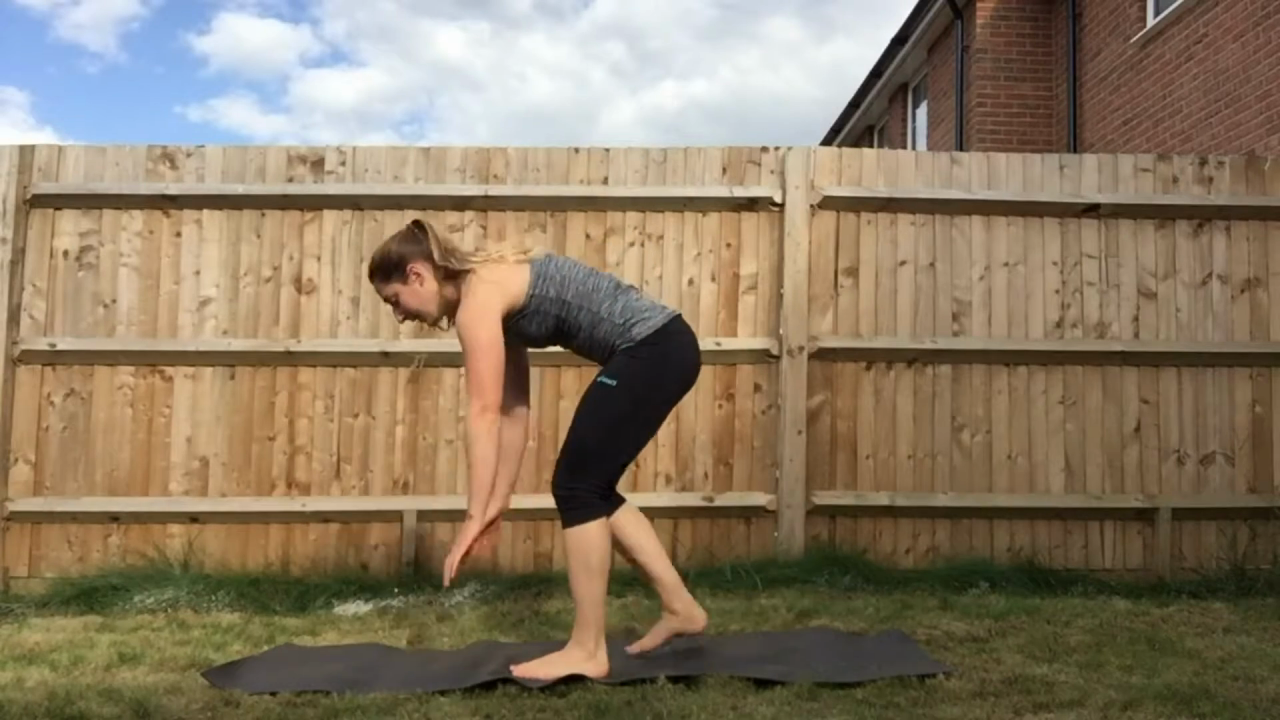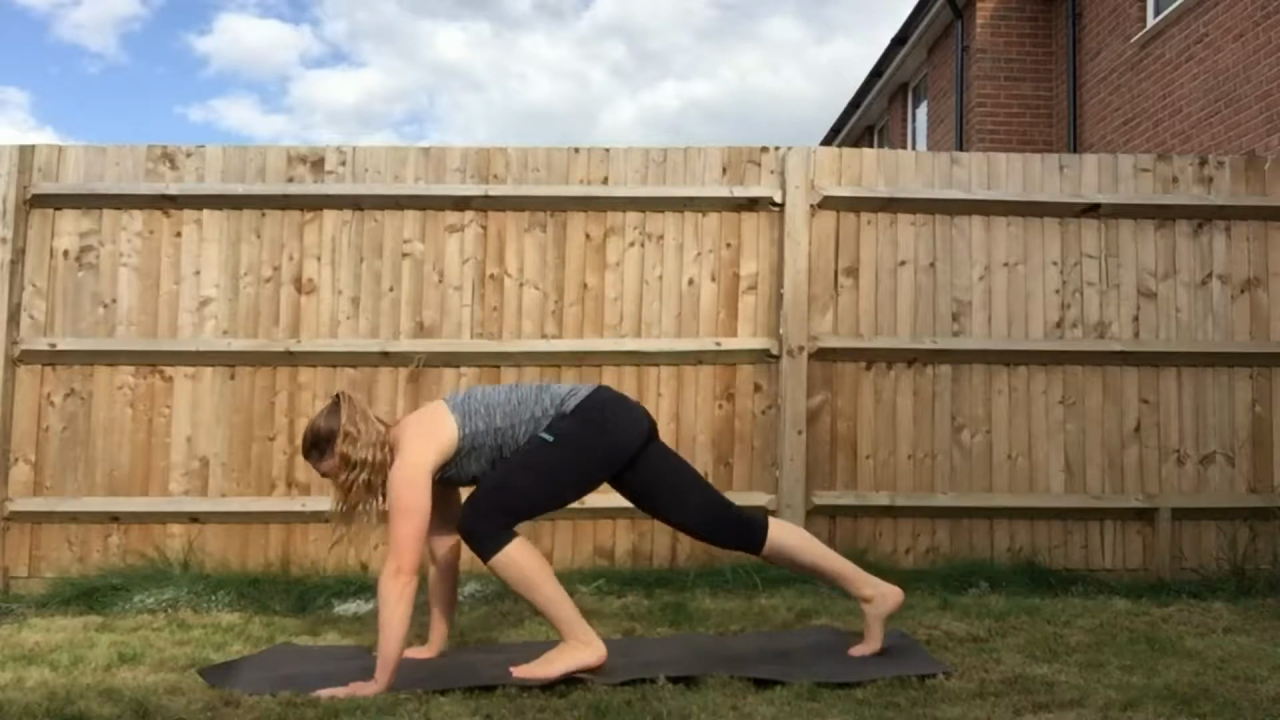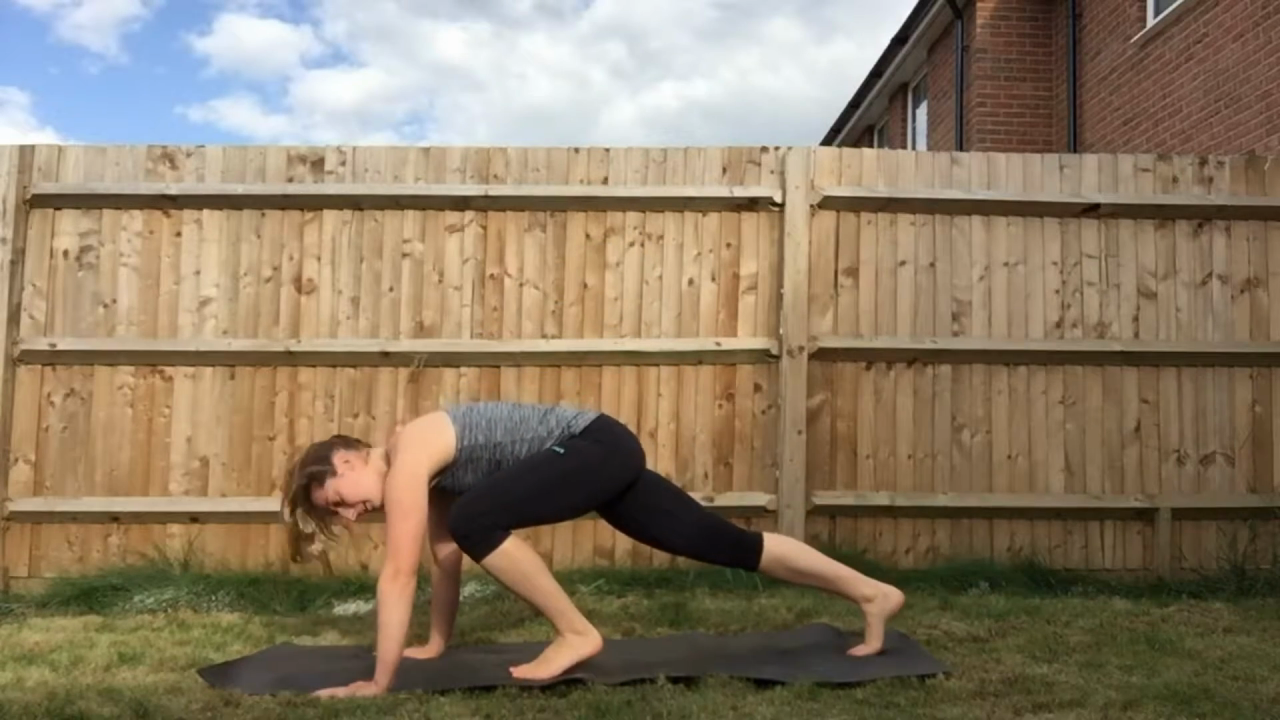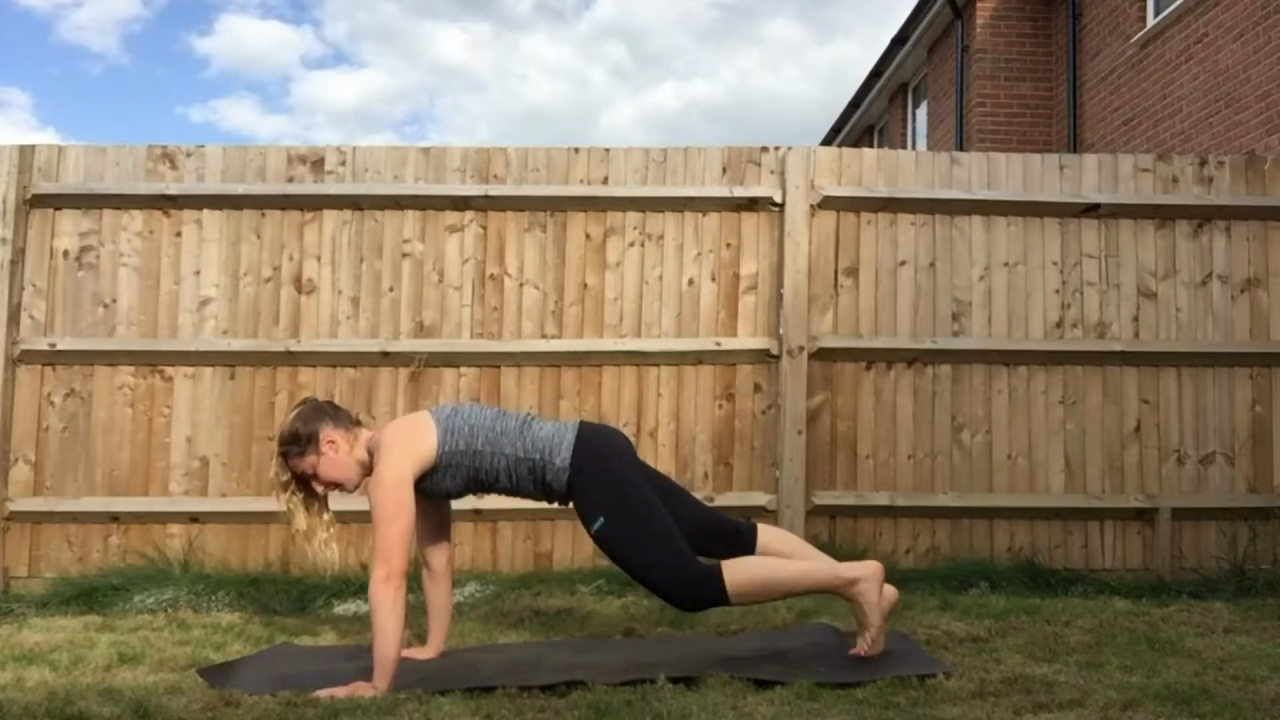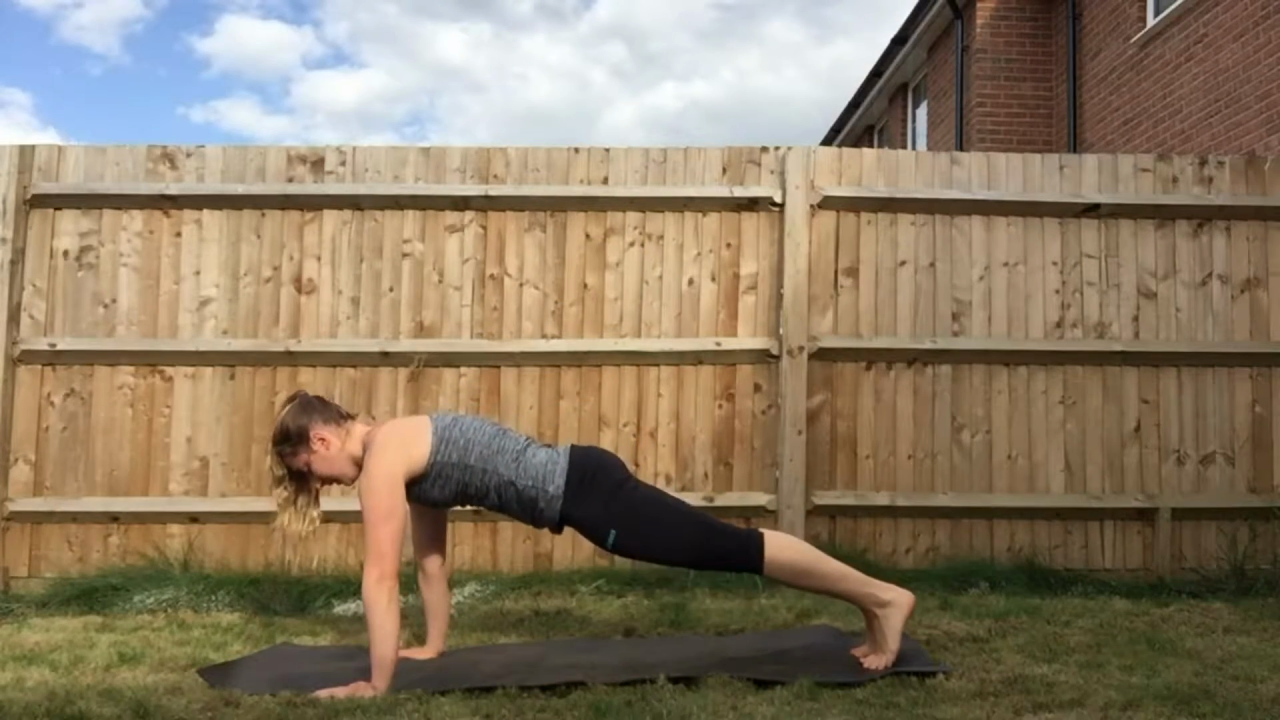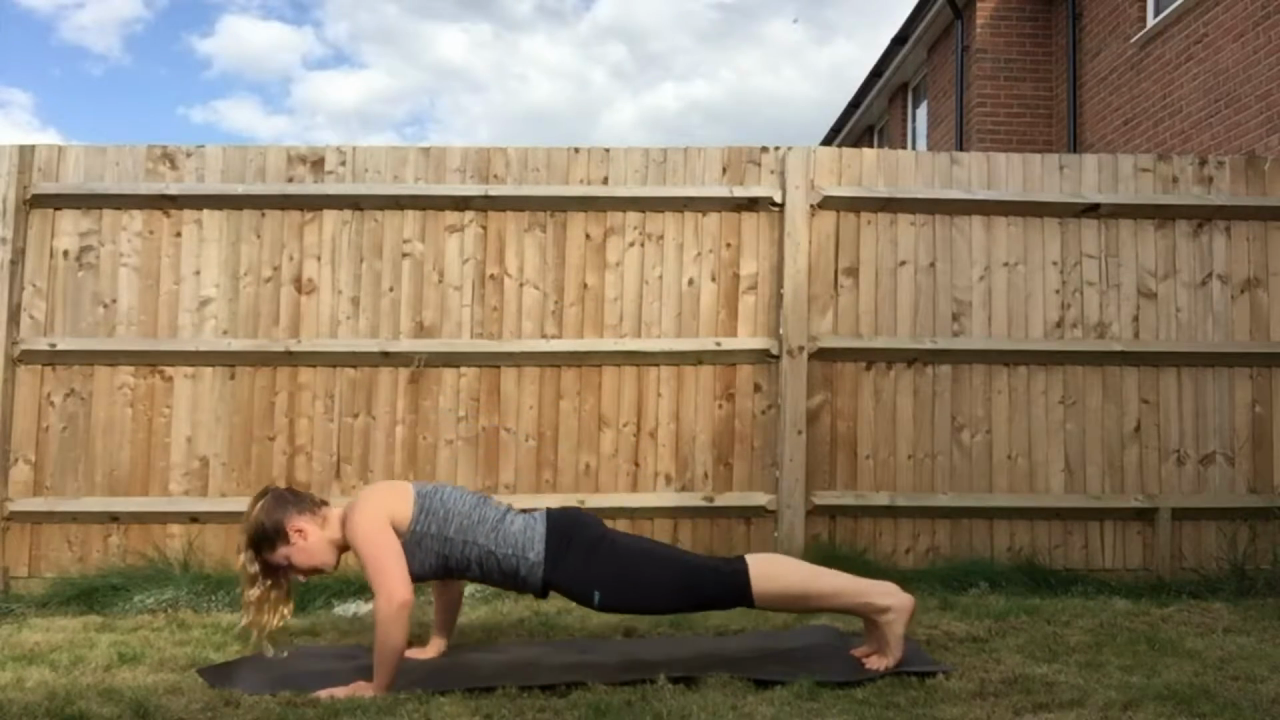
dt=0.7s
person 1, frame 1
left shoulder: (479, 294)
right shoulder: (484, 293)
left elbow: (486, 416)
right elbow: (511, 408)
left wrist: (478, 515)
right wrist: (497, 500)
left hip: (650, 348)
right hip: (661, 345)
left knee: (576, 485)
right knee: (592, 489)
left ankle: (587, 652)
right ankle: (679, 605)
person 1, frame 2
left shoulder: (409, 455)
right shoulder: (426, 450)
left elbow: (400, 572)
right elbow: (443, 550)
left wrist: (379, 679)
right wrist: (434, 643)
left hip: (594, 422)
right hip: (613, 419)
left knee: (485, 521)
right knee: (724, 523)
left ankle: (580, 642)
right ankle: (872, 591)
person 1, frame 3
left shoulder: (404, 459)
right shoulder: (428, 466)
left elbow: (397, 575)
right elbow: (446, 554)
left wrist: (379, 681)
right wrist: (437, 644)
left hip: (596, 446)
right hip: (603, 459)
left knee: (478, 519)
right knee: (723, 542)
left ankle: (575, 634)
right ankle: (873, 594)
person 1, frame 4
left shoulder: (390, 456)
right shoulder: (414, 463)
left elbow: (388, 576)
right elbow: (436, 558)
left wrist: (378, 683)
right wrist: (434, 646)
left hip: (586, 465)
right hip: (590, 456)
left knee: (689, 579)
right knee: (720, 534)
left ankle: (854, 577)
right ankle: (861, 589)
person 1, frame 5
left shoulder: (381, 456)
right shoulder: (407, 455)
left elbow: (379, 577)
right elbow: (430, 557)
left wrist: (377, 683)
right wrist: (432, 646)
left hip: (583, 492)
right hip: (576, 481)
left knee: (729, 549)
right knee: (723, 550)
left ankle: (882, 598)
right ankle: (871, 599)
person 1, frame 6
left shoulder: (361, 515)
right shoulder: (383, 510)
left elbow: (396, 598)
left wrist: (376, 686)
right wrist: (434, 645)
left hip: (563, 558)
right hip: (560, 540)
left knee: (722, 582)
right knee: (717, 579)
left ankle: (881, 600)
right ankle: (874, 599)
